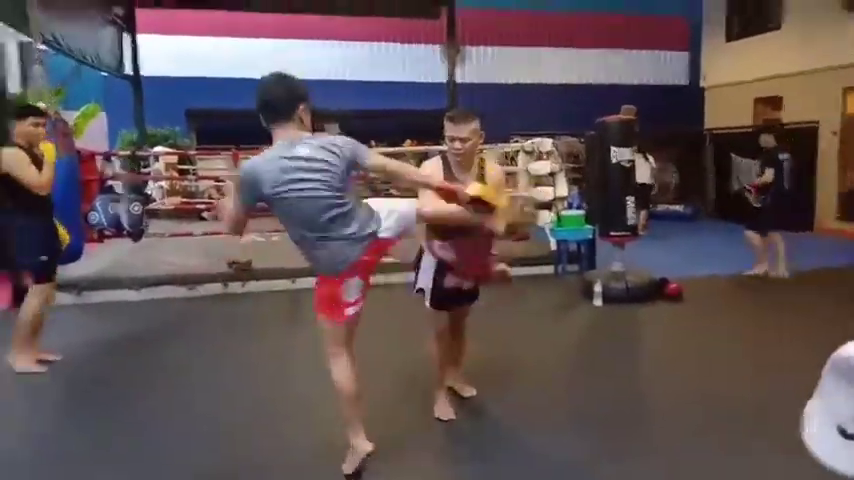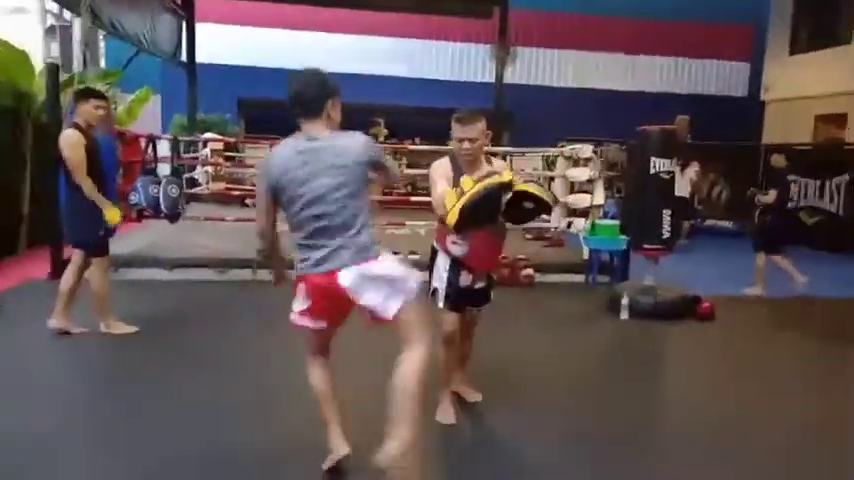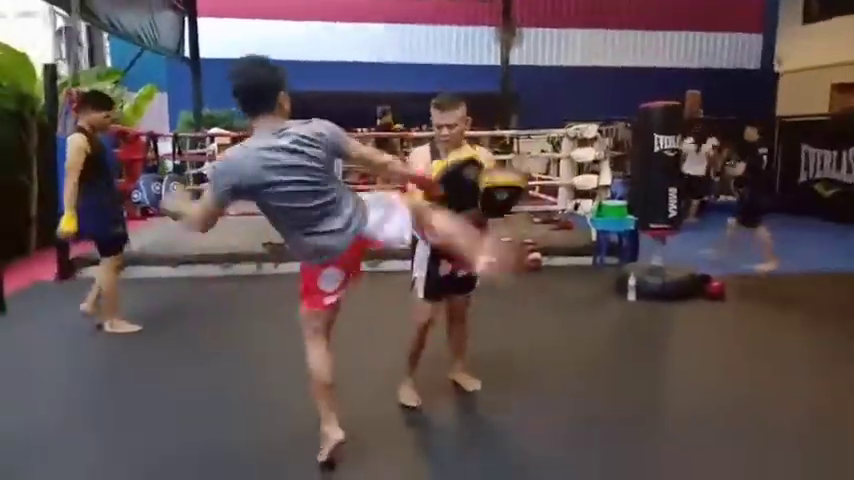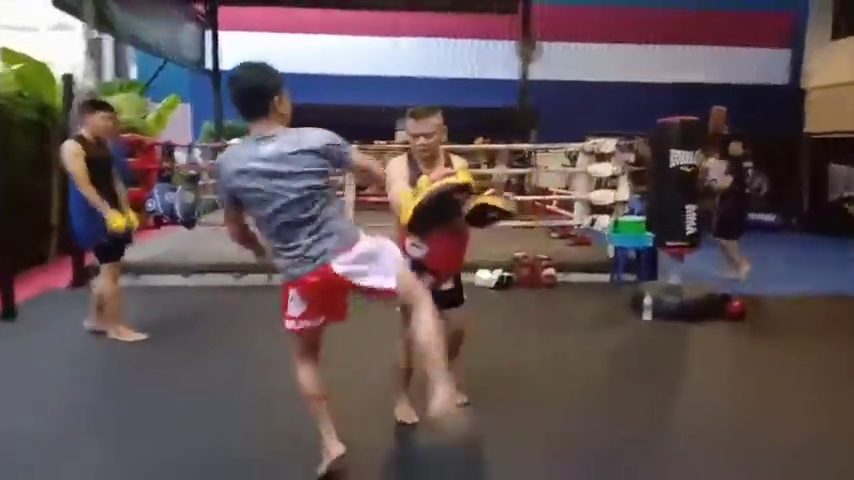
dt=0.3s
person 1, frame 1
left shoulder: (253, 169)
right shoulder: (337, 147)
left elbow: (232, 224)
right elbow: (398, 172)
left wrist: (235, 192)
right wrist: (447, 186)
left hip: (336, 267)
right hip: (372, 232)
left knee: (339, 353)
right knee: (427, 206)
left ankle: (358, 443)
person 1, frame 2
left shoulder: (277, 160)
right shoulder: (359, 144)
left elbow: (265, 229)
right elbow: (391, 177)
left wrist: (276, 269)
left hip: (315, 277)
right hip: (363, 267)
left knee: (317, 356)
right knee: (417, 344)
left ankle: (337, 443)
right ankle: (399, 442)
person 1, frame 3
left shoulder: (232, 164)
right shoulder: (319, 132)
left elbow: (202, 221)
right elbow: (379, 161)
left wrist: (175, 204)
right wrist: (424, 180)
left hip: (319, 256)
right hip: (363, 221)
left knee: (317, 340)
right knee: (421, 208)
left ankle: (330, 431)
right ankle: (482, 253)
person 1, frame 4
left shoulder: (229, 164)
right shoulder: (317, 140)
left elbow: (237, 232)
right elbow: (376, 173)
left wrist: (264, 252)
left hip: (302, 277)
right hip: (349, 252)
left knee: (305, 358)
right knee: (420, 301)
left ankle: (330, 444)
right ankle: (441, 390)
person 2, frame 1
left shoulder: (492, 171)
right shoulder: (432, 168)
left elbow: (499, 216)
right elbow: (429, 211)
right hip: (439, 257)
left knee: (460, 321)
right knee: (442, 328)
left ankle: (454, 375)
right ankle: (440, 392)
person 2, frame 2
left shoulder: (499, 168)
right shoulder: (442, 167)
right elbow: (442, 208)
right wrist: (474, 182)
right hip: (450, 257)
left knee: (470, 324)
right knee: (450, 329)
left ankle: (460, 380)
right ankle: (445, 395)
person 2, frame 3
left shoulder: (481, 155)
right shoulder: (421, 154)
right hip: (432, 246)
left knee: (459, 311)
right knee: (424, 318)
left ankle: (458, 368)
right ankle: (408, 379)
person 2, frame 4
left shoulder: (458, 165)
right shoulder: (399, 165)
right elbow: (401, 207)
right wrist: (433, 183)
left hip: (447, 260)
right hip: (413, 260)
left knee: (456, 329)
right knee: (410, 332)
right ankle: (402, 396)
person 3, frame 1
left shoulder: (31, 153)
right elbow: (42, 187)
left wrist: (56, 225)
right wrist: (50, 158)
left hip: (40, 227)
right hip: (27, 230)
left knee: (37, 289)
right knee: (43, 291)
left ankle: (30, 349)
person 3, frame 2
left shoulder: (87, 134)
right shoulder: (72, 135)
right elbow: (81, 178)
left wrist: (104, 205)
right wrist: (106, 206)
left hip: (88, 206)
right hip: (84, 208)
left knee: (79, 262)
right knee: (100, 264)
left ankle: (59, 316)
right ankle: (107, 321)
person 3, frame 3
left shoulder: (91, 137)
right shoulder: (78, 139)
right elbow: (71, 179)
left wrist: (115, 206)
right wrist: (68, 215)
left hip: (107, 204)
right hip: (97, 206)
left knee: (114, 258)
right knee: (111, 261)
left ankle: (92, 302)
right ankle: (112, 320)
person 3, frame 4
left shoulder: (103, 145)
right shoulder: (72, 147)
right elbow: (83, 186)
left wrist: (128, 211)
right wrist: (109, 213)
left hip: (114, 212)
right hip: (97, 215)
left knee: (110, 268)
right knee: (110, 269)
left ankle: (95, 318)
right ankle: (117, 327)
person 4, frame 1
left shoulder: (770, 154)
right shoulder: (780, 153)
left elbow: (768, 178)
left wrist: (754, 183)
right wrist: (758, 183)
left hip: (768, 199)
right hip: (777, 198)
left knee: (751, 232)
right knee: (774, 233)
left ankle: (763, 263)
right ankle: (781, 268)
person 4, frame 2
left shoulder: (777, 174)
right shoulder: (785, 173)
left elbow: (770, 198)
left wrist: (758, 198)
right wrist: (762, 196)
left hip: (770, 219)
right hip: (778, 219)
left knee: (760, 252)
right knee: (773, 254)
left ankle: (759, 287)
right ankle: (798, 276)
person 4, frame 3
left shoulder: (751, 148)
right shoulder: (761, 147)
left elbow: (739, 170)
left wrist: (730, 169)
right wrist: (735, 168)
left hip: (750, 192)
right hip: (750, 190)
left knee: (758, 226)
right knee: (732, 222)
left ankle: (771, 261)
person 4, frame 4
left shoulder: (735, 162)
right shoulder: (741, 161)
left elbow: (726, 184)
left wrist: (713, 184)
left hip: (732, 203)
right hip: (739, 203)
left knee: (722, 236)
right knee: (730, 237)
left ankle: (742, 264)
right ankle: (734, 269)
